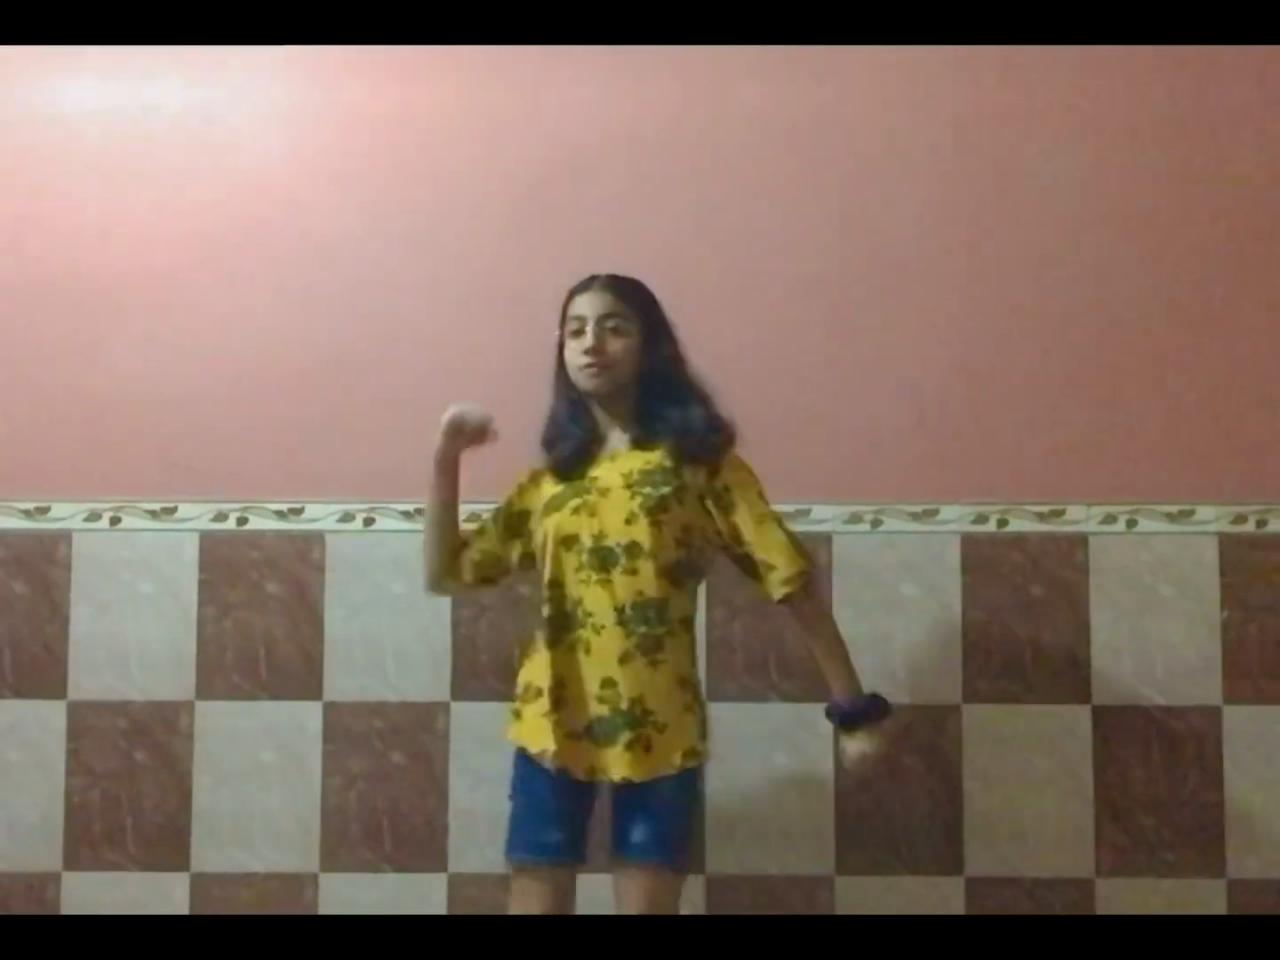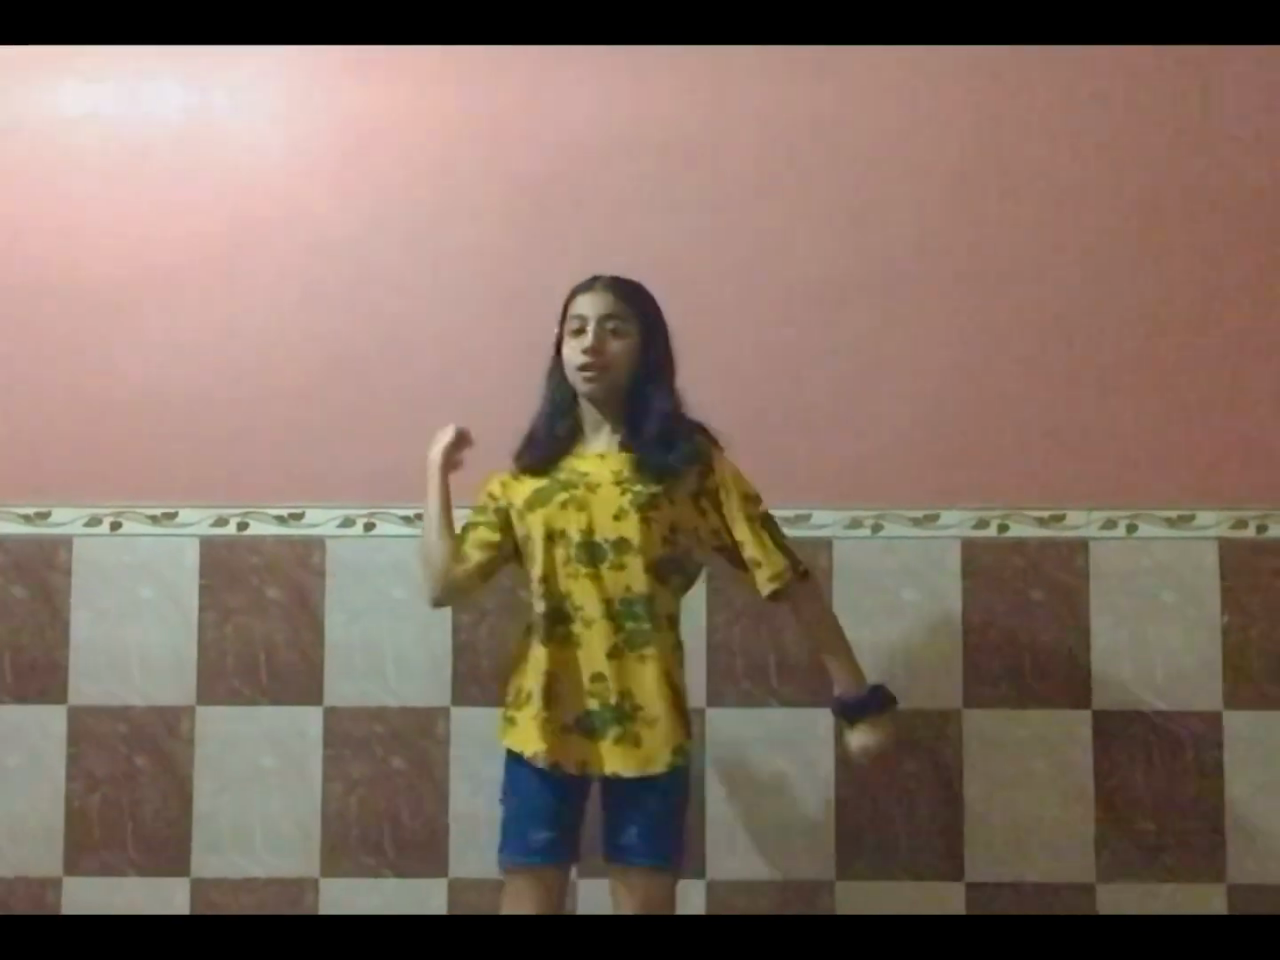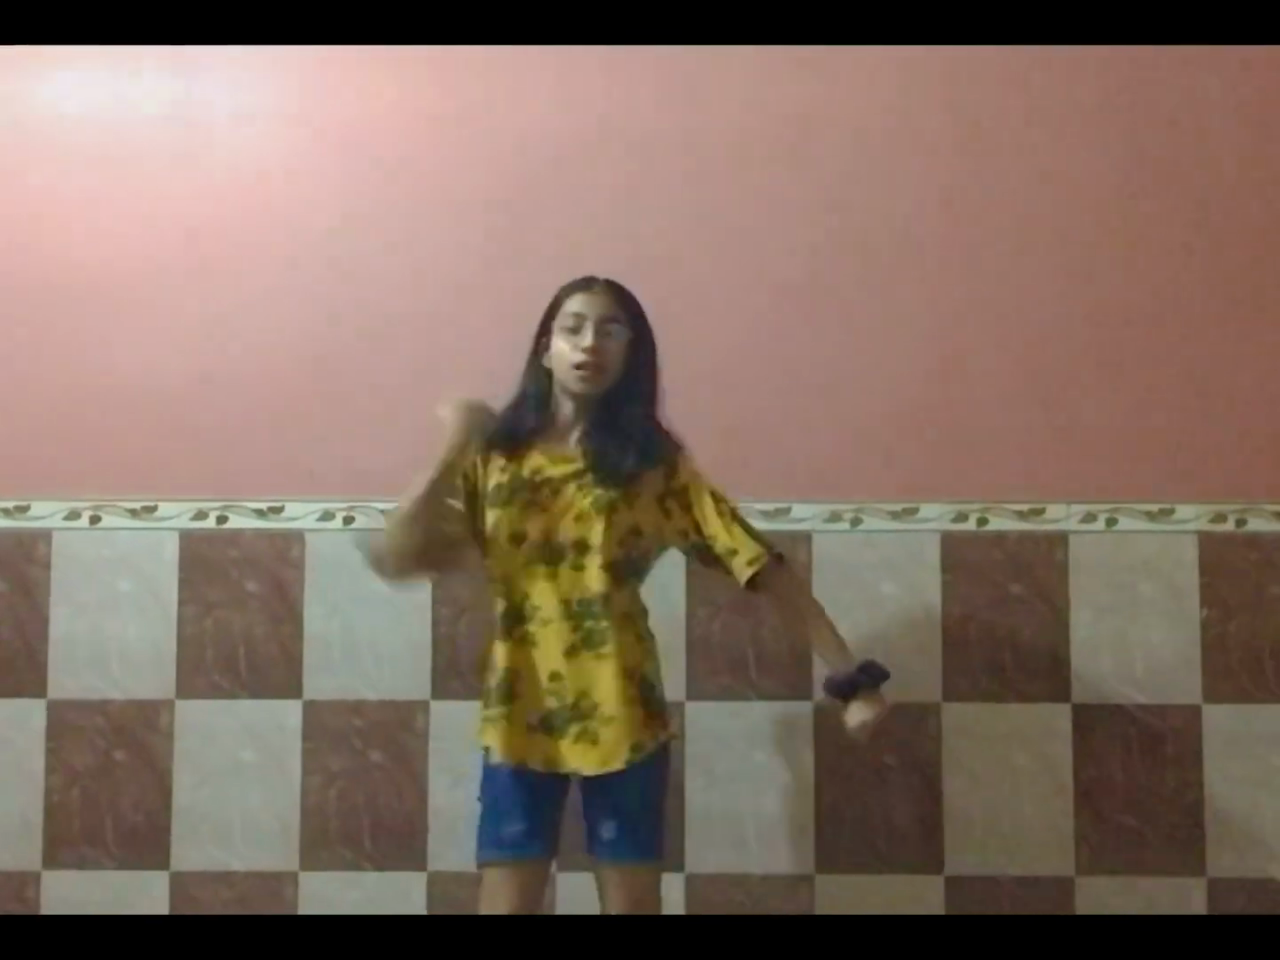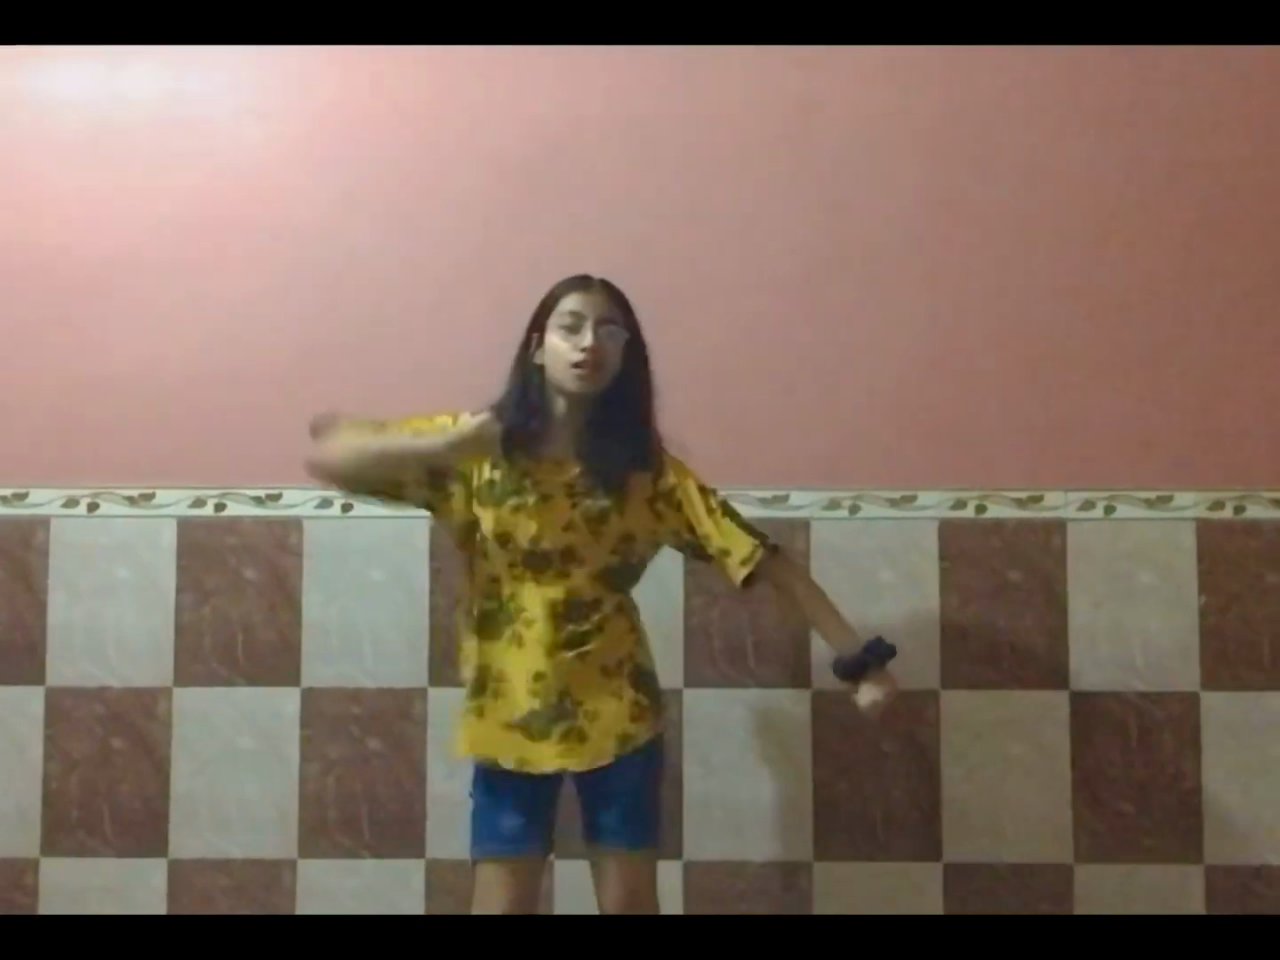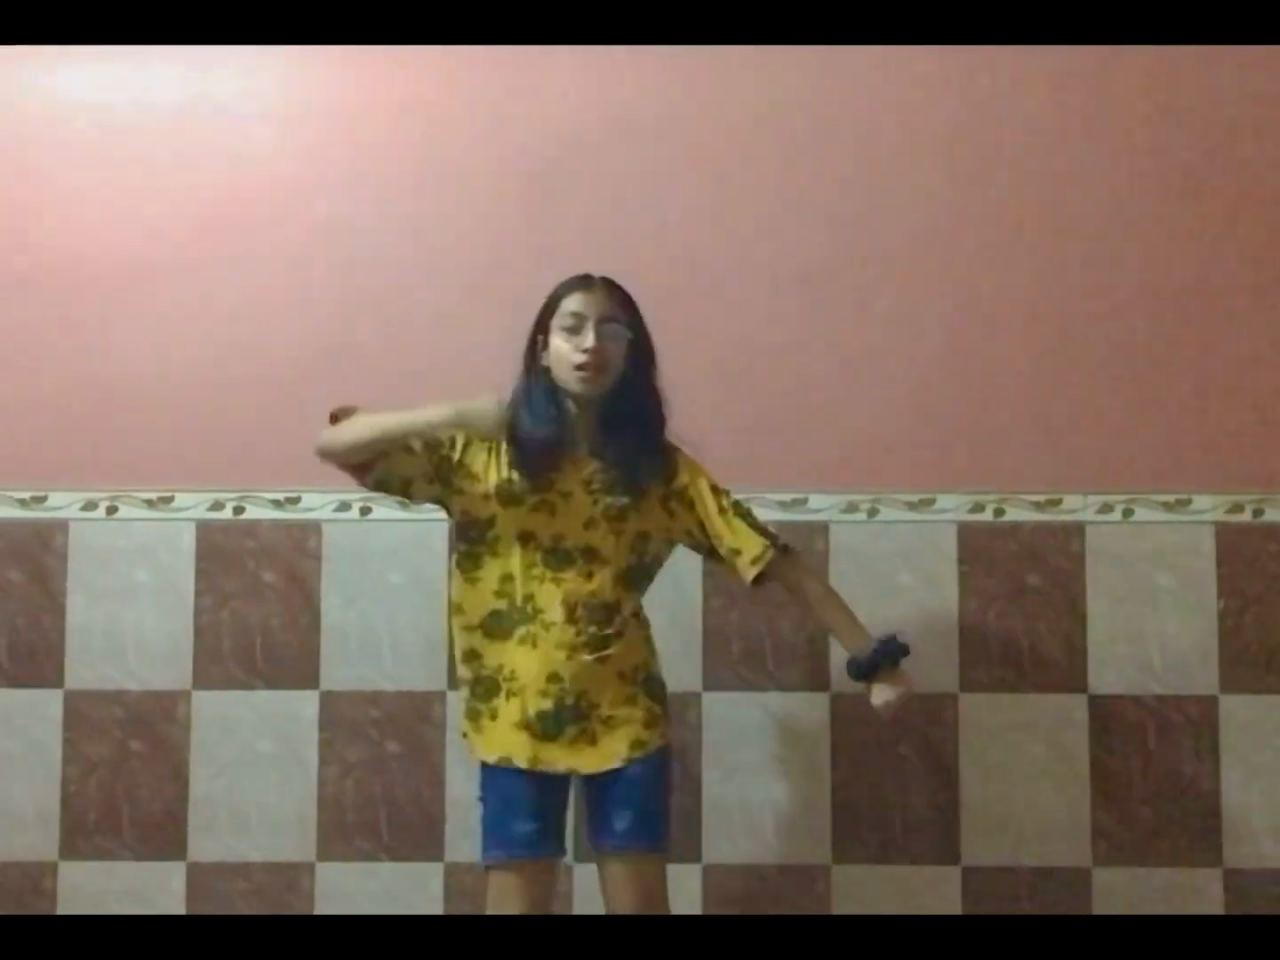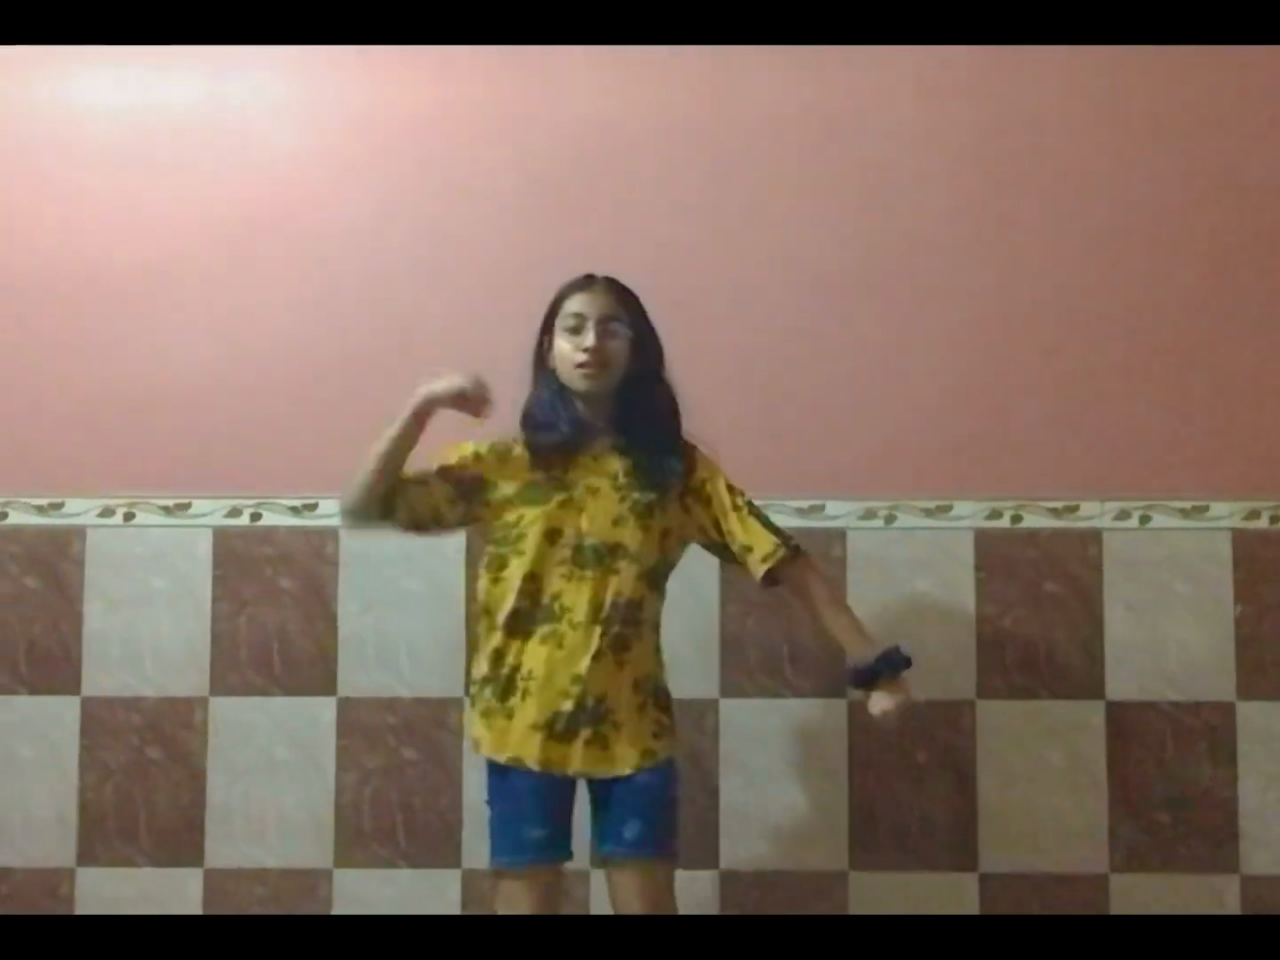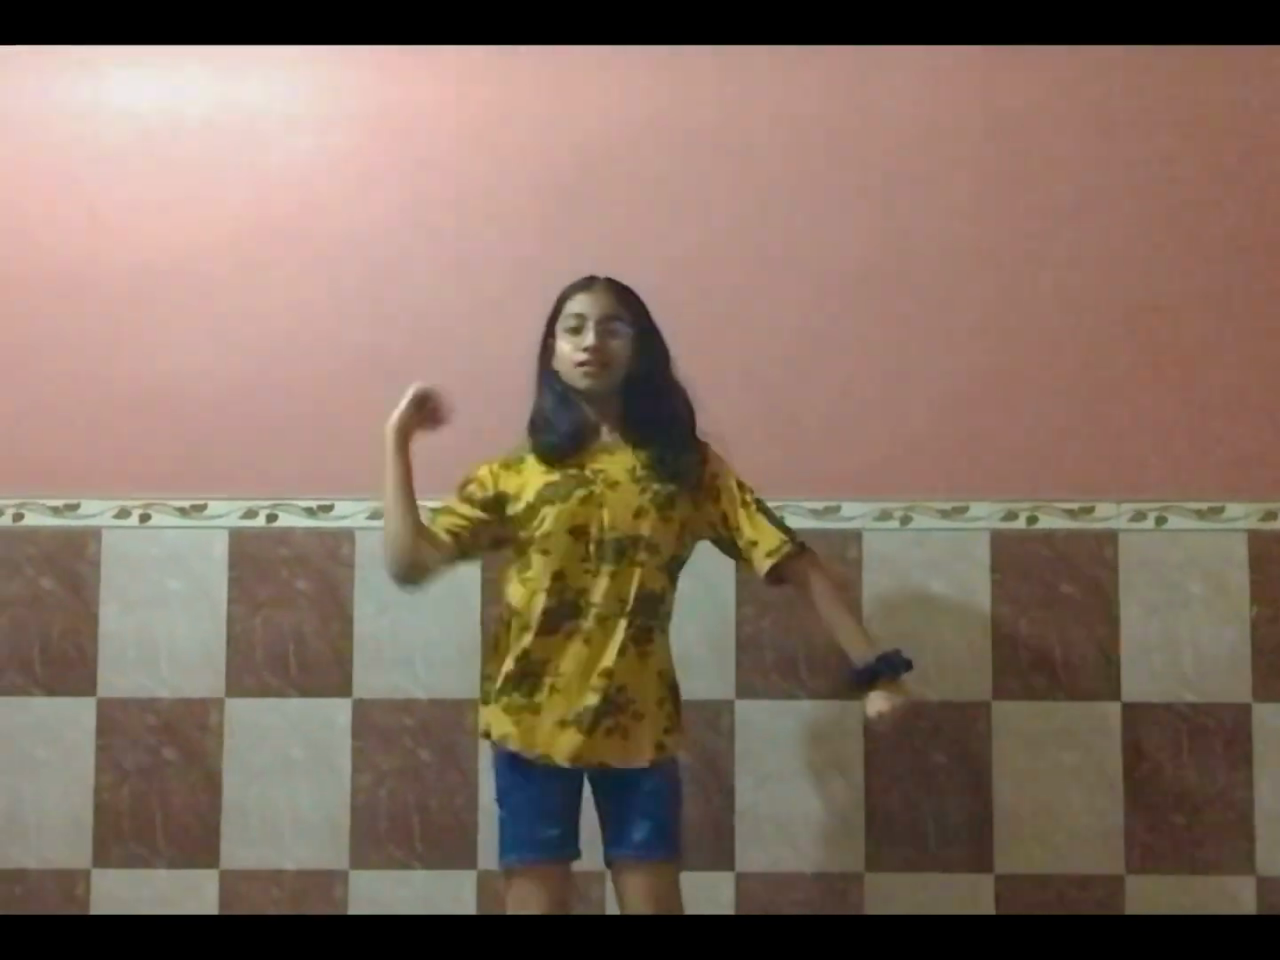
dt=0.1s
person 1, frame 1
left shoulder: (701, 461)
right shoulder: (545, 477)
left elbow: (791, 580)
right elbow: (445, 574)
left wrist: (852, 703)
right wrist: (444, 462)
left hip: (661, 726)
right hip: (551, 724)
left knee: (650, 911)
right knee: (535, 910)
person 1, frame 2
left shoulder: (690, 463)
right shoulder: (525, 477)
left elbow: (785, 576)
right elbow: (446, 587)
left wrist: (857, 696)
right wrist: (439, 471)
left hip: (651, 724)
right hip: (545, 725)
left knee: (647, 914)
right knee: (527, 910)
person 1, frame 3
left shoulder: (657, 466)
right shoulder: (489, 458)
left elbow: (762, 563)
right elbow: (393, 560)
left wrist: (848, 674)
right wrist: (446, 463)
left hip: (622, 720)
right hip: (521, 719)
left knee: (631, 915)
right knee: (504, 912)
person 1, frame 4
left shoulder: (646, 470)
right shoulder: (471, 454)
left elbow: (761, 560)
right elbow: (324, 457)
left wrist: (858, 655)
right wrist: (441, 445)
left hip: (613, 715)
right hip: (504, 717)
left knee: (630, 911)
right knee: (499, 910)
person 1, frame 5
left shoulder: (660, 471)
right shoulder: (480, 455)
left elbow: (773, 560)
right elbow: (332, 444)
left wrist: (871, 657)
right wrist: (446, 415)
left hip: (622, 721)
right hip: (512, 719)
left knee: (639, 911)
right knee: (514, 909)
person 1, frame 6
left shoulder: (677, 469)
right shoulder: (499, 467)
left elbow: (784, 561)
right elbow: (364, 509)
left wrist: (873, 665)
right wrist: (424, 405)
left hip: (630, 727)
right hip: (523, 720)
left knee: (648, 913)
right knee: (524, 913)
person 1, frame 7
left shoulder: (686, 466)
right shoulder: (515, 474)
left elbow: (792, 562)
right elbow: (407, 566)
left wrist: (871, 667)
right wrist: (400, 439)
left hip: (638, 718)
right hip: (532, 717)
left knee: (655, 911)
right knee: (534, 913)
